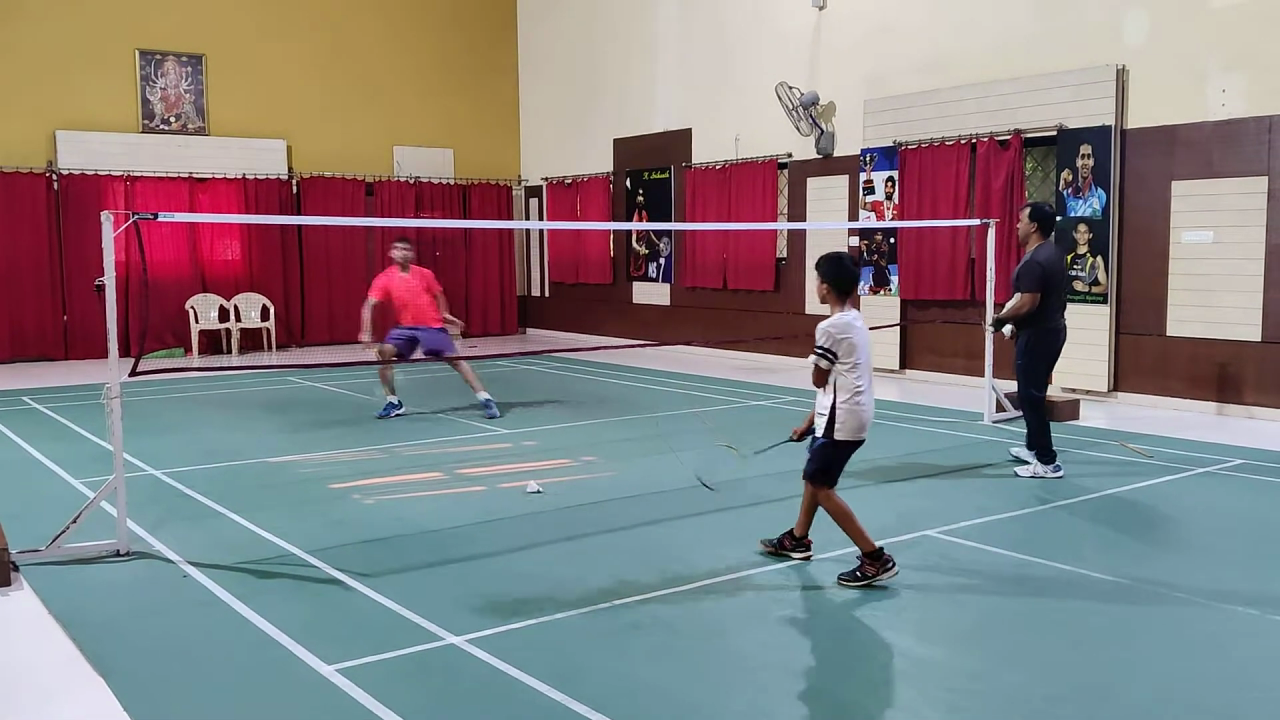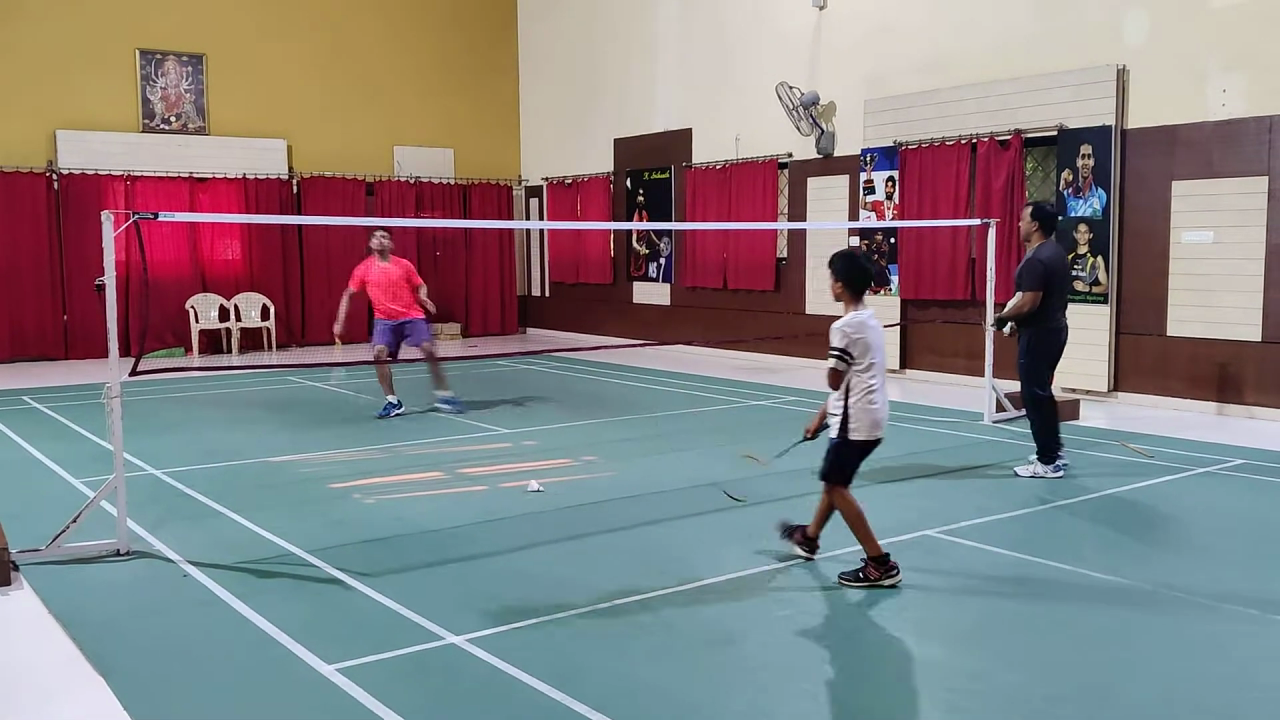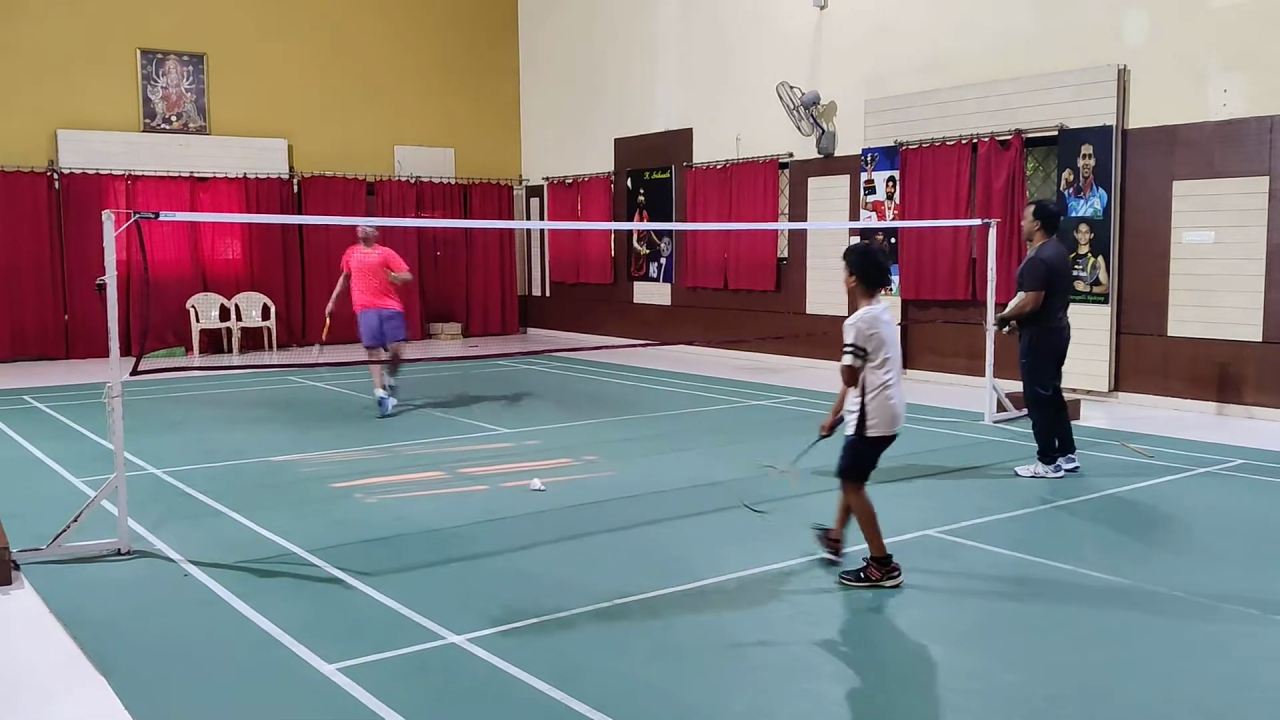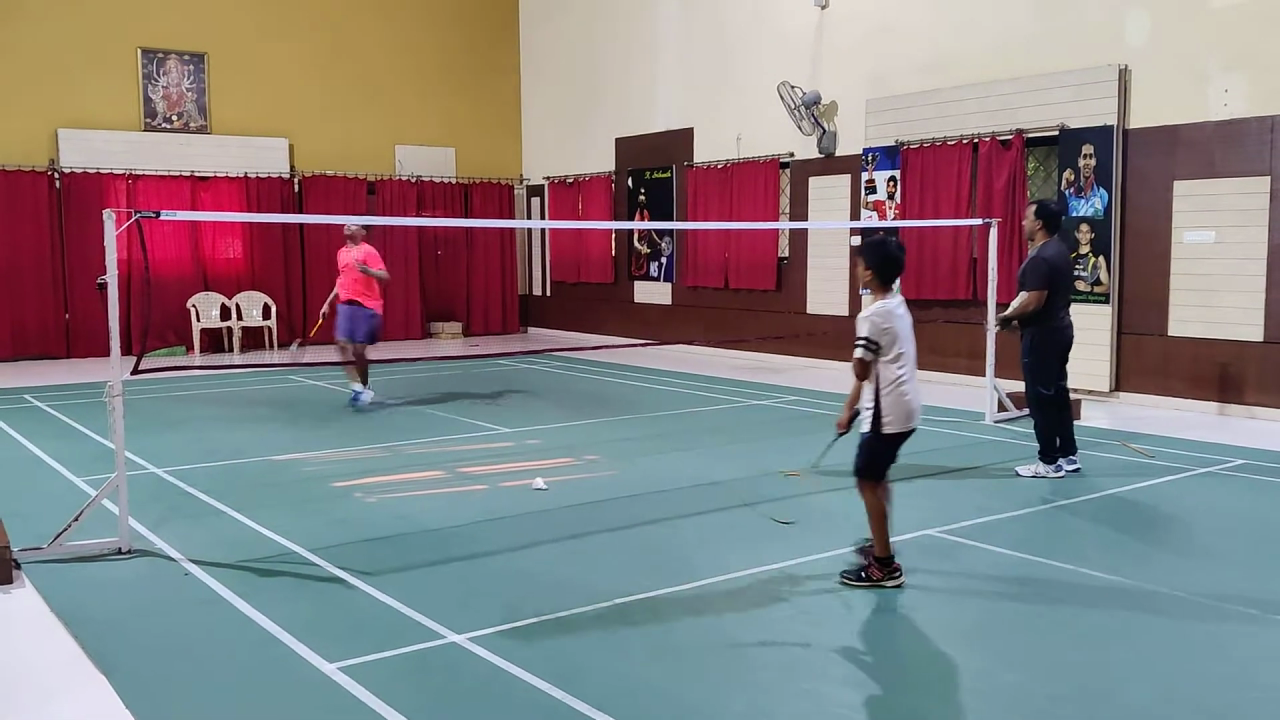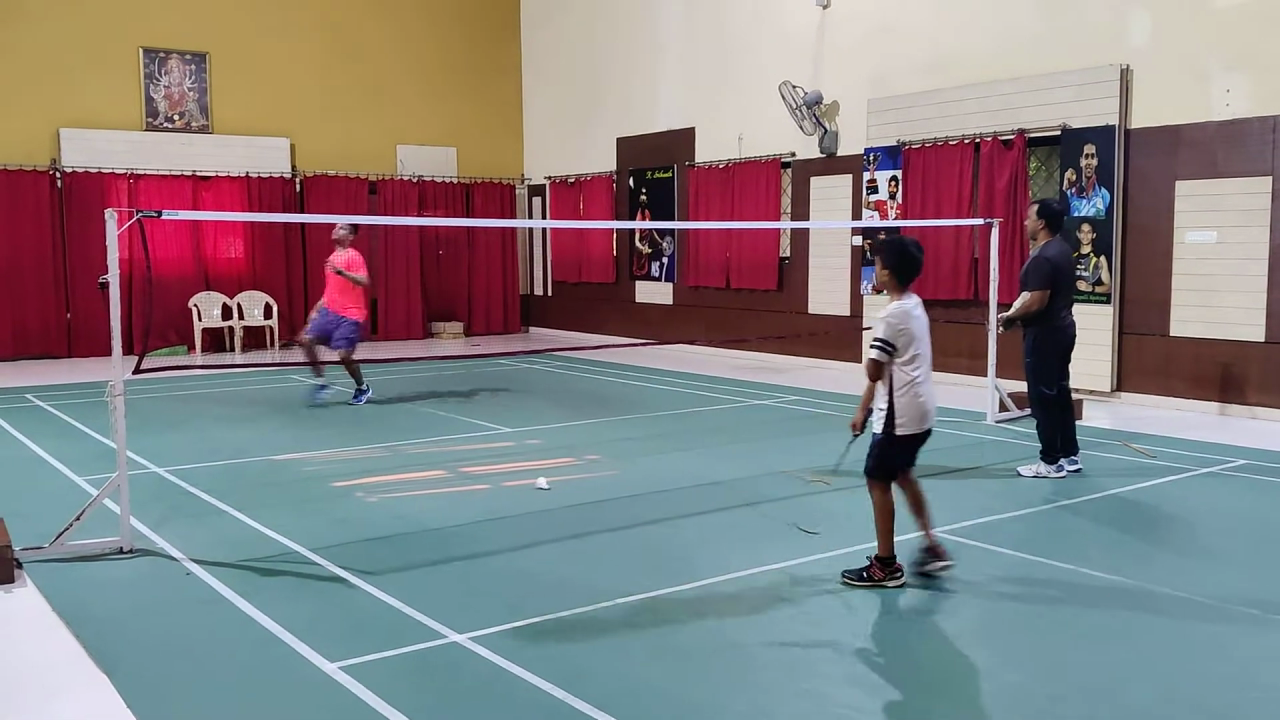
dt=0.1s
person 1, frame 1
left shoulder: (830, 328)
right shoulder: (855, 320)
left elbow: (819, 380)
left wrist: (815, 363)
right wrist: (810, 422)
left hip: (842, 421)
right hip: (853, 416)
left knee: (821, 488)
right knee: (816, 477)
left ankle: (875, 559)
right ankle: (796, 539)
person 1, frame 2
left shoulder: (844, 327)
right shoulder: (869, 319)
left elbow: (834, 381)
right wrist: (821, 418)
left hip: (856, 420)
right hip: (869, 416)
left knee: (836, 487)
right knee: (834, 478)
left ankle: (881, 563)
right ankle: (809, 536)
person 1, frame 3
left shoulder: (858, 323)
right shoulder: (883, 312)
left elbow: (848, 377)
right wrist: (836, 413)
left hip: (871, 416)
right hip: (889, 411)
left knee: (851, 484)
right knee: (854, 478)
left ankle: (882, 566)
right ankle: (837, 536)
person 1, frame 4
left shoulder: (872, 317)
right shoulder: (898, 306)
left elbow: (860, 372)
right wrist: (851, 409)
left hip: (886, 412)
right hip: (905, 407)
left knee: (868, 482)
right knee: (876, 477)
left ankle: (884, 566)
right ankle: (878, 548)
person 1, frame 5
left shoulder: (889, 316)
right shoulder: (916, 306)
left elbow: (875, 373)
right wrist: (866, 409)
left hip: (899, 414)
right hip: (922, 410)
left knee: (878, 483)
right knee: (903, 476)
left ankle: (885, 566)
right ankle: (932, 548)
person 2, frame 1
left shoulder: (1034, 262)
right shoulder: (1053, 254)
left elbow: (1027, 304)
left wrist: (1000, 317)
right wrist: (1011, 317)
left hip: (1036, 336)
right hip: (1052, 331)
left knee: (1030, 398)
right knee: (1036, 394)
left ankle: (1047, 463)
right ankle: (1035, 447)
person 2, frame 2
left shoulder: (1036, 260)
right shoulder: (1055, 253)
left elbow: (1029, 303)
left wrist: (1002, 316)
right wrist: (1013, 317)
left hip: (1038, 335)
right hip: (1053, 330)
left knee: (1034, 397)
right knee: (1042, 394)
left ankle: (1048, 462)
right ankle: (1054, 450)
person 2, frame 3
left shoulder: (1038, 259)
right shoulder: (1058, 252)
left elbow: (1031, 302)
left wrist: (1004, 316)
right wrist: (1016, 318)
left hip: (1040, 335)
right hip: (1057, 330)
left knee: (1038, 398)
right knee: (1052, 394)
left ankle: (1048, 462)
right ankle: (1066, 454)
person 2, frame 4
left shoulder: (1040, 258)
right shoulder: (1060, 251)
left elbow: (1034, 302)
left wrist: (1006, 316)
right wrist: (1016, 316)
left hip: (1042, 334)
right hip: (1059, 329)
left knee: (1040, 397)
right knee: (1058, 394)
left ankle: (1049, 462)
right ankle: (1068, 455)
person 2, frame 5
left shoulder: (1043, 258)
right shoulder: (1063, 250)
left elbow: (1037, 302)
left wrist: (1009, 317)
right wrist: (1016, 315)
left hip: (1044, 334)
right hip: (1062, 329)
left knee: (1042, 398)
right knee: (1060, 394)
left ankle: (1051, 462)
right ankle: (1069, 455)
person 3, frame 1
left shoulder: (425, 275)
right shoulder: (384, 279)
left elbow: (439, 295)
right elbow: (369, 306)
left wrist: (445, 314)
right wrist: (367, 331)
left hip: (433, 326)
right hip: (405, 328)
left knee: (454, 359)
right knee: (384, 352)
left ankle: (485, 398)
right ankle: (393, 402)
person 3, frame 2
left shoulder: (404, 265)
right shoulder: (362, 269)
left elbow: (420, 286)
right elbow: (348, 295)
left wrist: (424, 298)
right wrist: (340, 321)
left hip: (412, 318)
right hip: (385, 320)
left knee: (428, 350)
right knee: (379, 353)
left ankle: (443, 395)
right ankle: (392, 401)
person 3, frame 3
left shoulder: (387, 253)
right shoulder: (350, 254)
left elbow: (407, 276)
right elbow: (344, 277)
left wrist: (399, 277)
right wrist: (332, 301)
left hip: (390, 308)
right hip: (366, 309)
left knee: (396, 351)
right knee: (373, 350)
left ankle: (390, 381)
right ankle: (381, 394)
person 3, frame 4
left shoulder: (368, 251)
right shoulder: (341, 253)
left elbow: (384, 276)
left wrist: (367, 270)
right wrist: (328, 302)
left hip: (368, 306)
right hip: (347, 305)
left knee: (358, 349)
right knee: (343, 344)
left ankle: (364, 386)
right ankle: (357, 388)
person 3, frame 5
left shoulder: (354, 256)
right shoulder: (332, 258)
left elbow: (364, 282)
left wrist: (342, 272)
right wrist: (317, 307)
left hip: (351, 315)
right hip: (330, 311)
left knee: (344, 355)
right knee: (306, 340)
left ankle: (362, 388)
right ankle: (321, 383)
